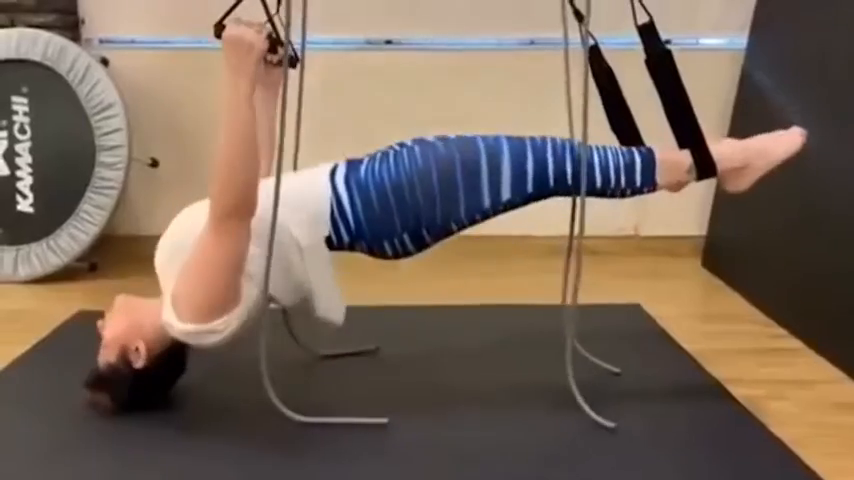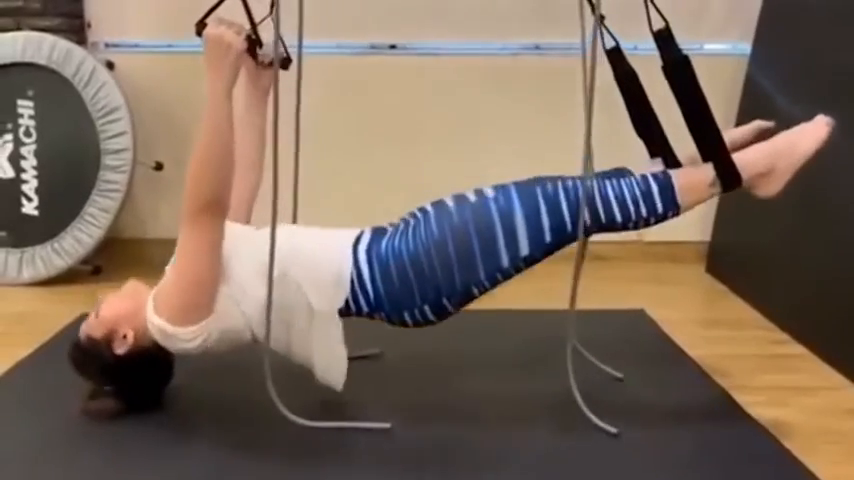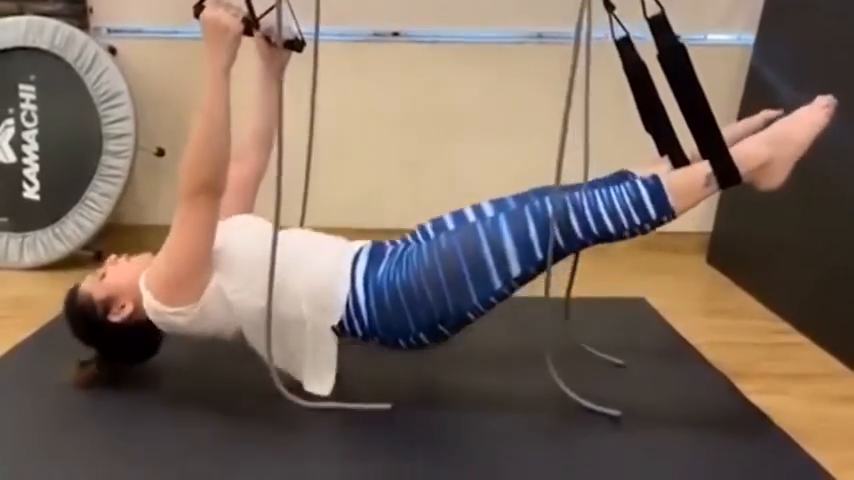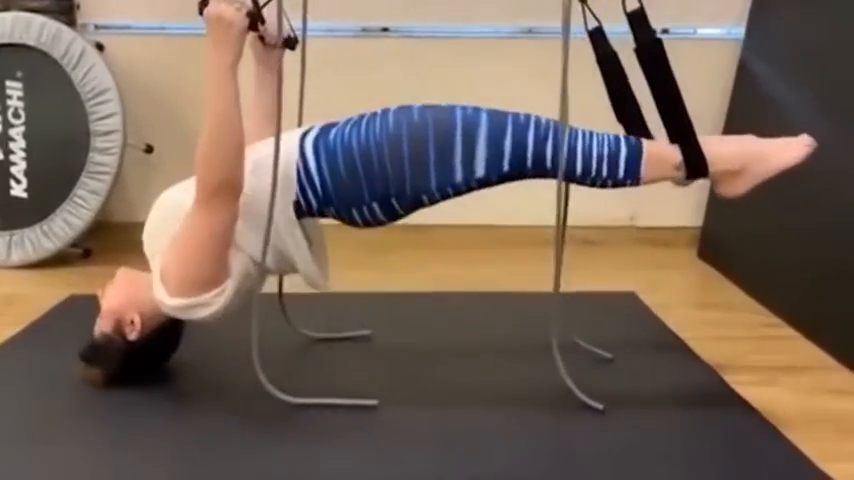
dt=0.7s
person 1, frame 1
left shoulder: (176, 268)
right shoulder: (192, 314)
left elbow: (252, 191)
right elbow: (235, 208)
left wrist: (266, 88)
right wrist: (238, 76)
left hip: (362, 195)
right hip: (373, 204)
left knee: (548, 164)
right knee: (549, 163)
left ankle: (693, 160)
right ankle: (713, 162)
person 1, frame 2
left shoulder: (187, 289)
right shoulder: (176, 316)
left elbow: (239, 187)
right elbow: (204, 203)
left wrist: (258, 89)
right wrist: (219, 76)
left hip: (388, 263)
right hip: (390, 279)
left knee: (561, 200)
right knee: (568, 206)
left ankle: (702, 161)
right ankle: (746, 168)
person 1, frame 3
left shoulder: (186, 274)
right shoulder: (169, 296)
left elbow: (244, 170)
right elbow: (201, 187)
left wrist: (272, 73)
left hip: (382, 271)
right hip: (386, 299)
left knee: (558, 211)
right knee: (558, 216)
left ankle: (706, 155)
right ankle: (742, 164)
person 1, frame 4
left shoulder: (172, 270)
right shoulder: (183, 288)
left elbow: (247, 162)
right elbow: (224, 184)
left wrist: (266, 68)
left knee: (531, 142)
right knee: (534, 142)
left ankle: (702, 153)
right ankle: (714, 158)
